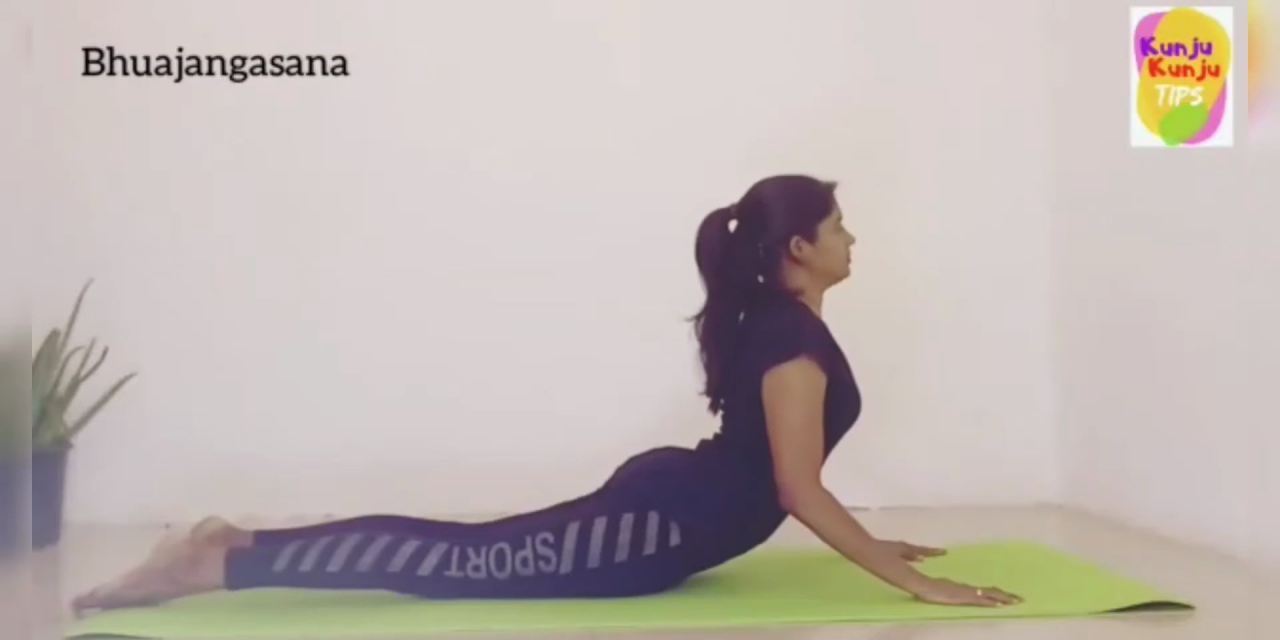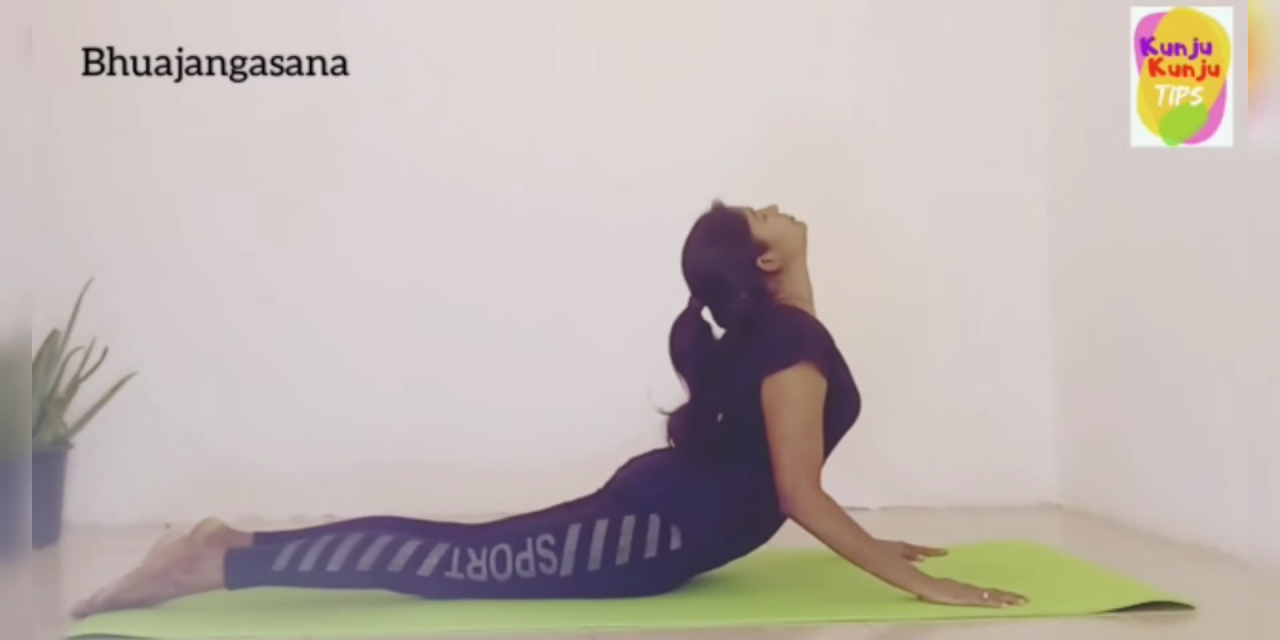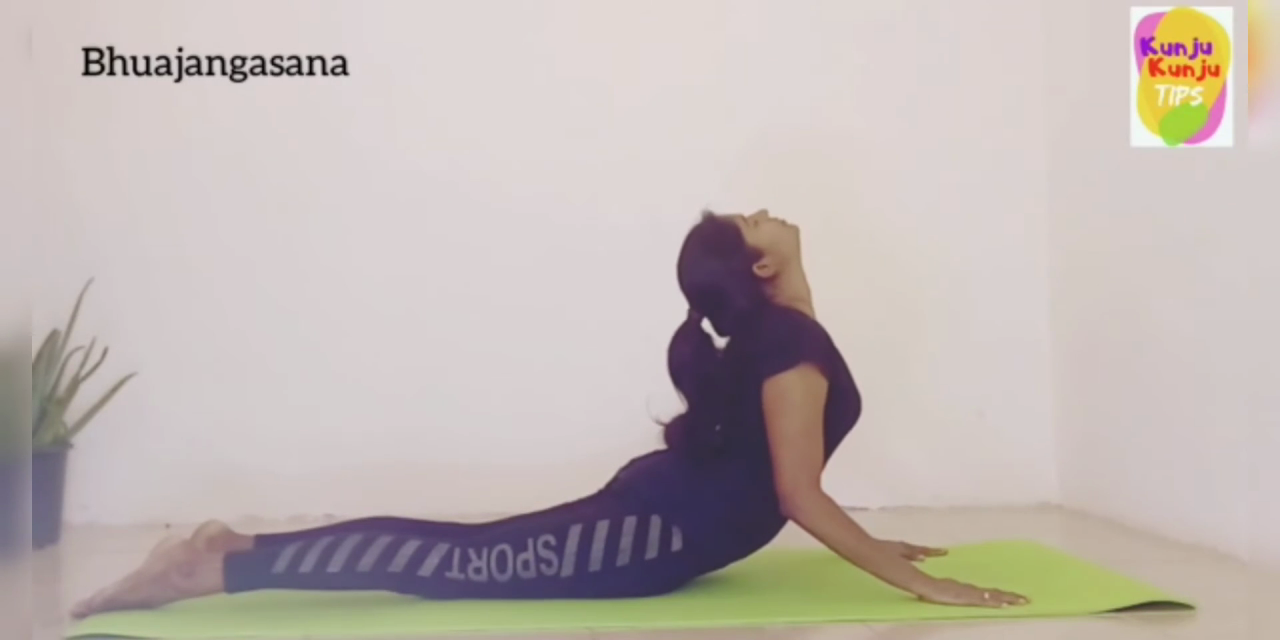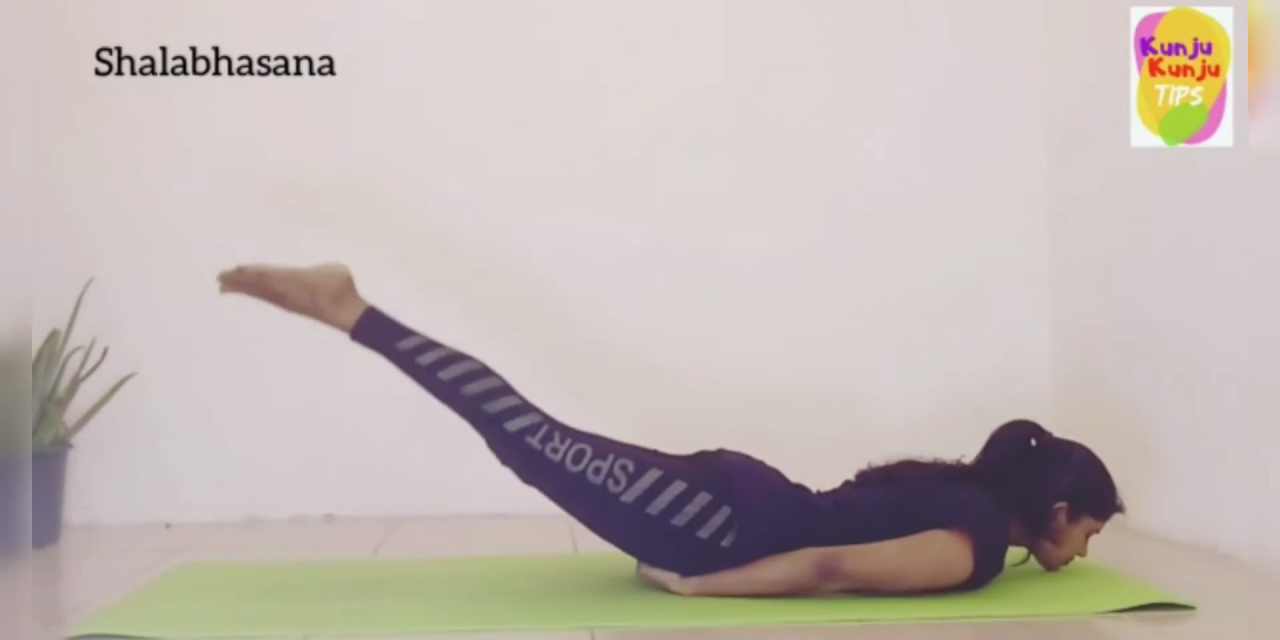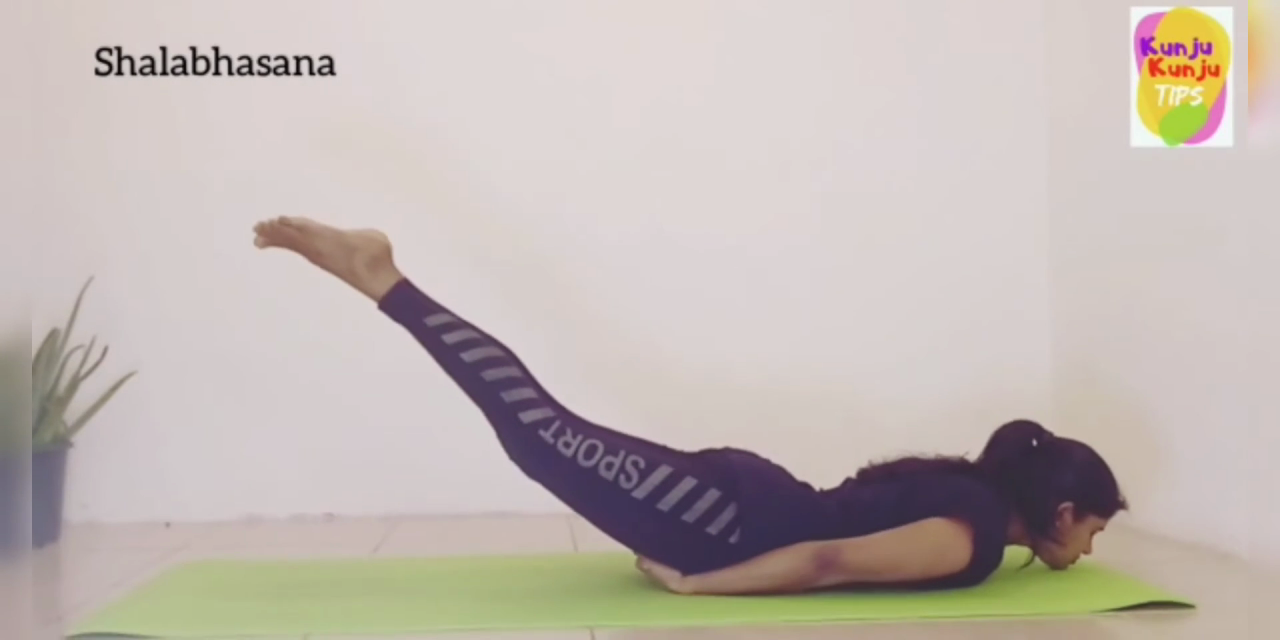
dt=1s
person 1, frame 1
left shoulder: (771, 321)
right shoulder: (795, 338)
left elbow: (782, 469)
right elbow: (799, 490)
left wrist: (868, 542)
right wrist: (910, 582)
left hip: (661, 497)
right hip: (664, 527)
left knee: (468, 545)
right knee: (464, 563)
left ankle: (242, 542)
right ankle: (213, 568)
person 1, frame 2
left shoulder: (770, 332)
right shoulder: (793, 342)
left elbow: (779, 474)
right elbow: (800, 496)
left wrist: (869, 545)
right wrist: (915, 582)
left hip: (659, 501)
right hip: (662, 529)
left knee: (463, 548)
right knee: (463, 565)
left ankle: (237, 544)
right ankle: (211, 567)
person 1, frame 3
left shoulder: (772, 333)
right shoulder: (792, 345)
left elbow: (779, 476)
right elbow: (800, 498)
left wrist: (877, 546)
right wrist: (918, 582)
left hip: (657, 505)
right hip: (658, 534)
left knee: (456, 547)
right knee: (456, 565)
left ankle: (234, 547)
right ankle: (206, 572)
person 1, frame 4
left shoulder: (969, 491)
right shoulder: (976, 548)
right elbow: (832, 566)
right wrist: (696, 587)
left hip: (730, 499)
right hip: (722, 524)
left knee: (538, 442)
right knee: (531, 438)
left ankle: (349, 310)
right ankle: (347, 311)
person 1, frame 5
left shoulder: (971, 488)
right shoulder: (975, 537)
right elbow: (830, 561)
right wrist: (693, 583)
left hip: (741, 498)
right hip: (730, 523)
left knee: (549, 433)
right knee: (542, 431)
left ankle: (383, 278)
right ankle: (381, 281)
